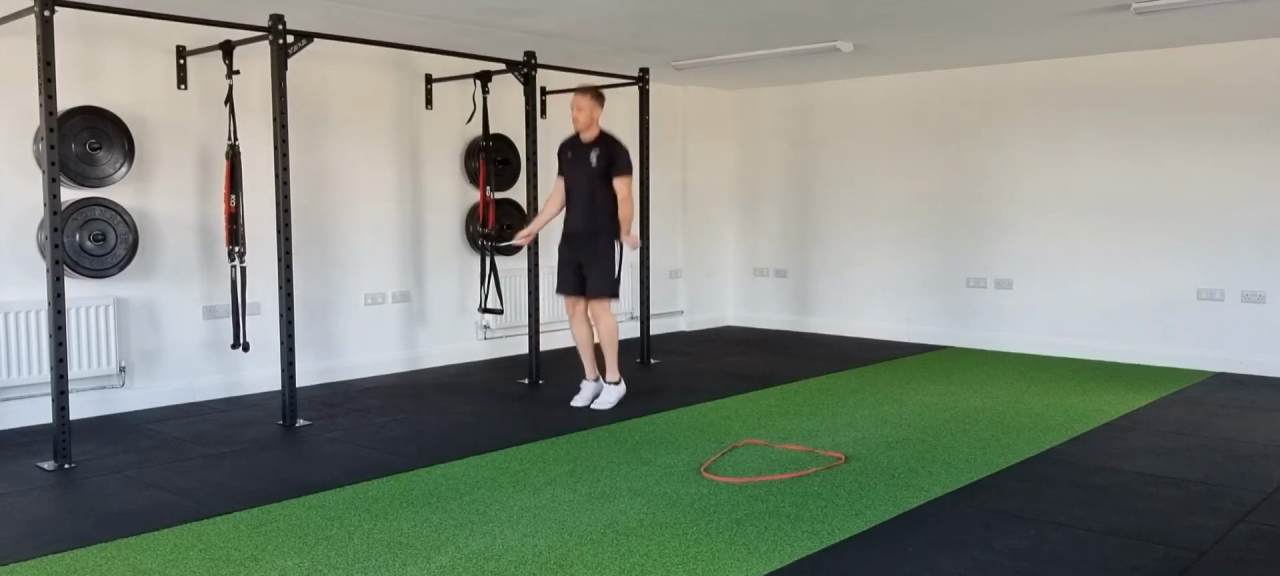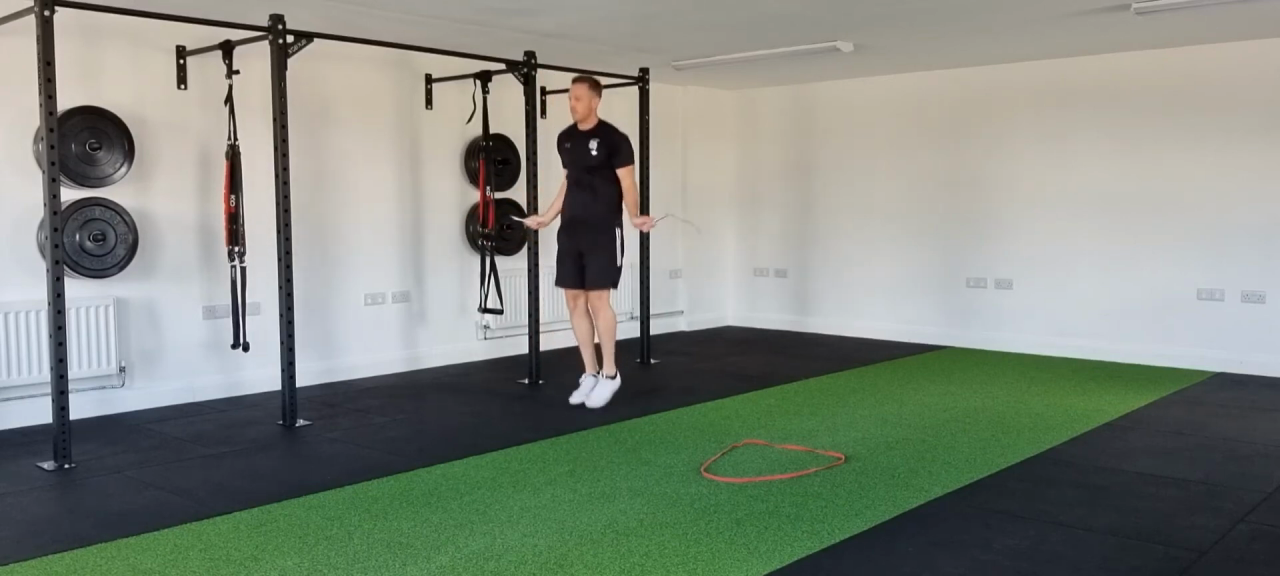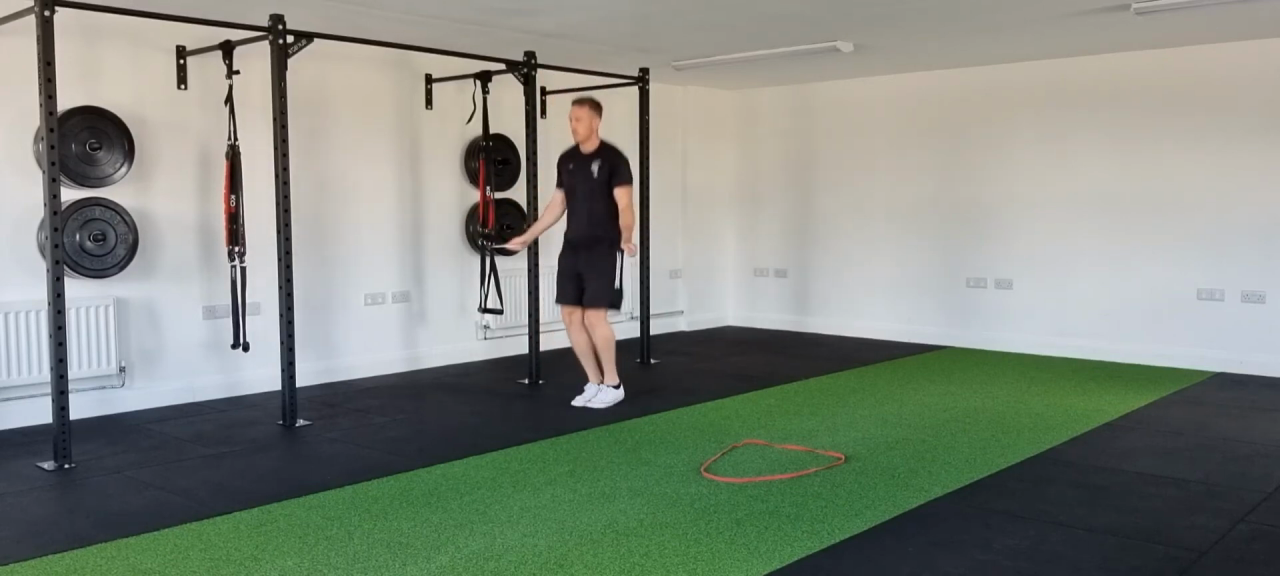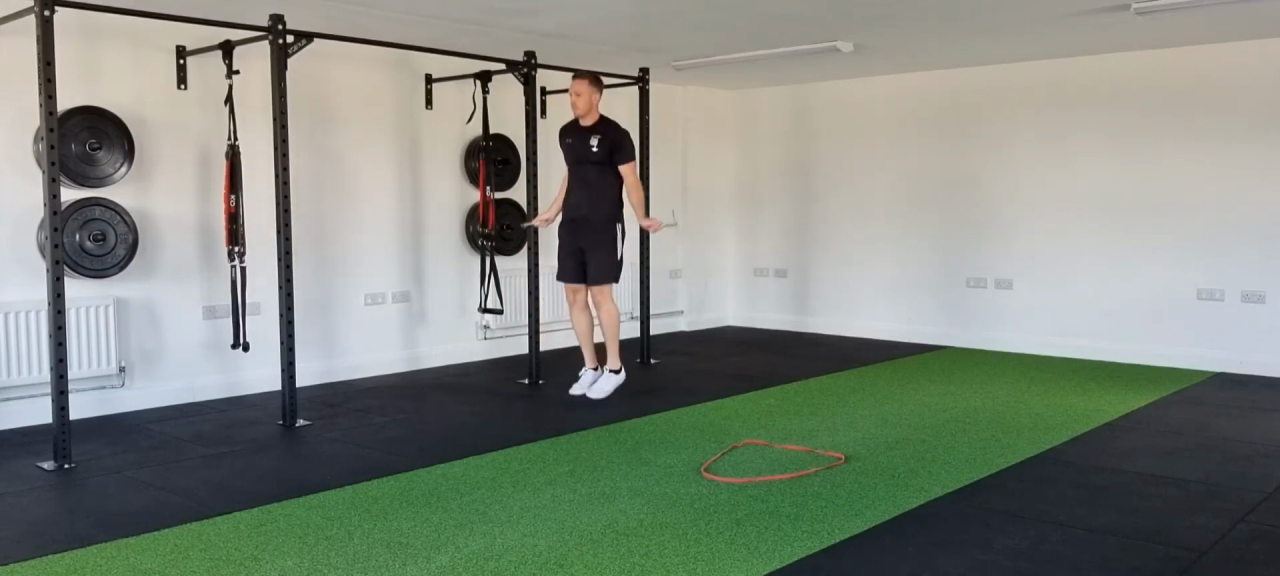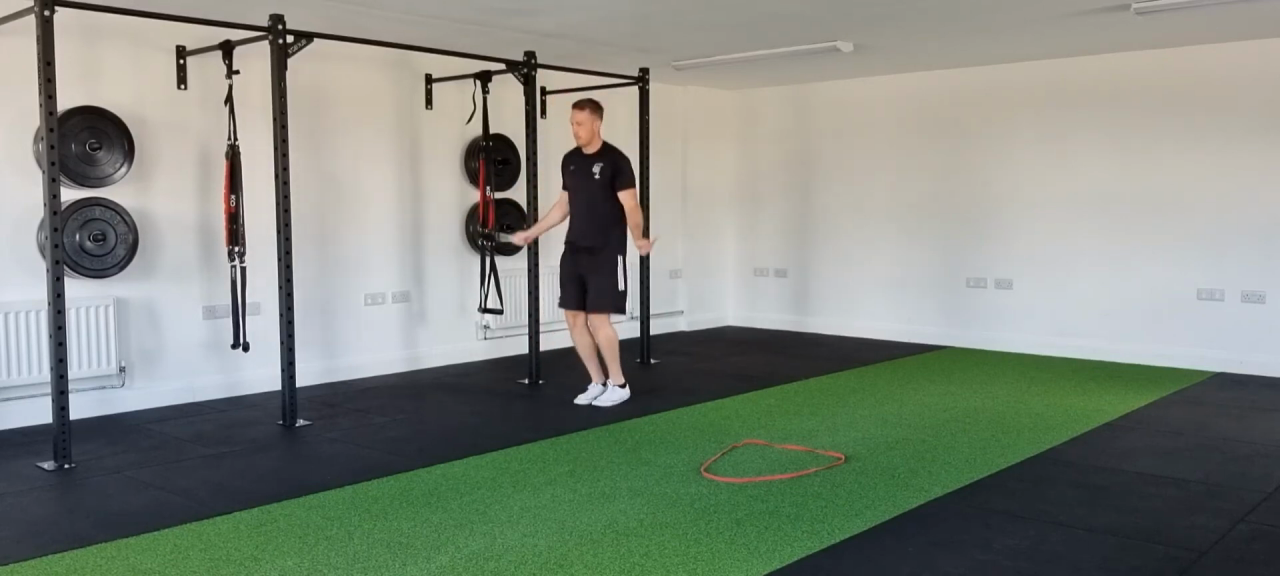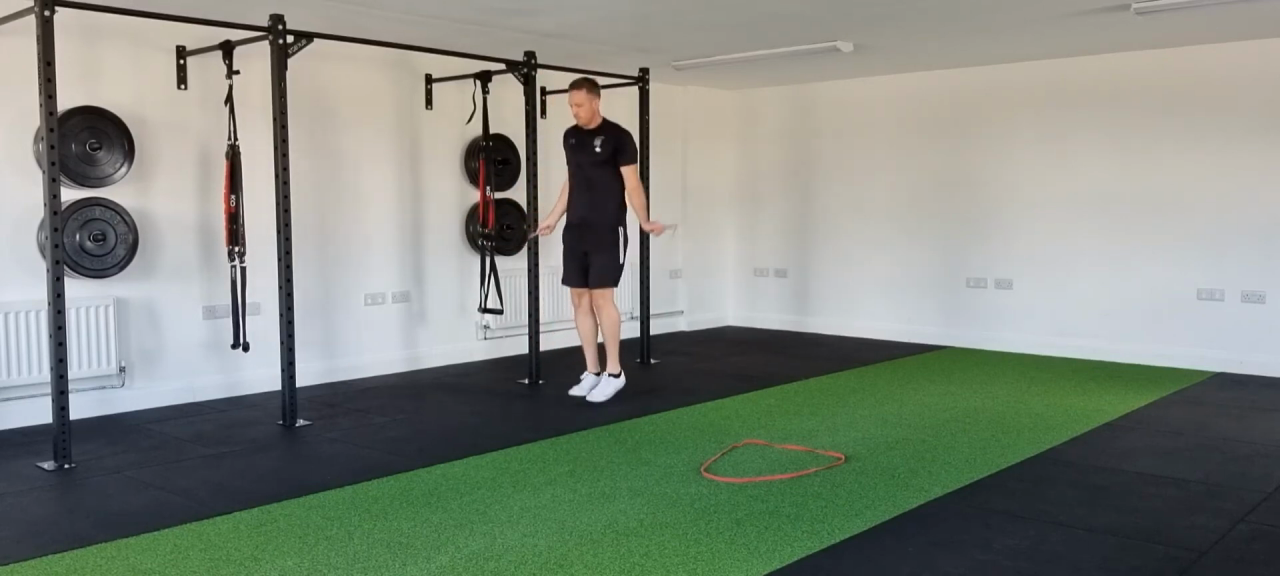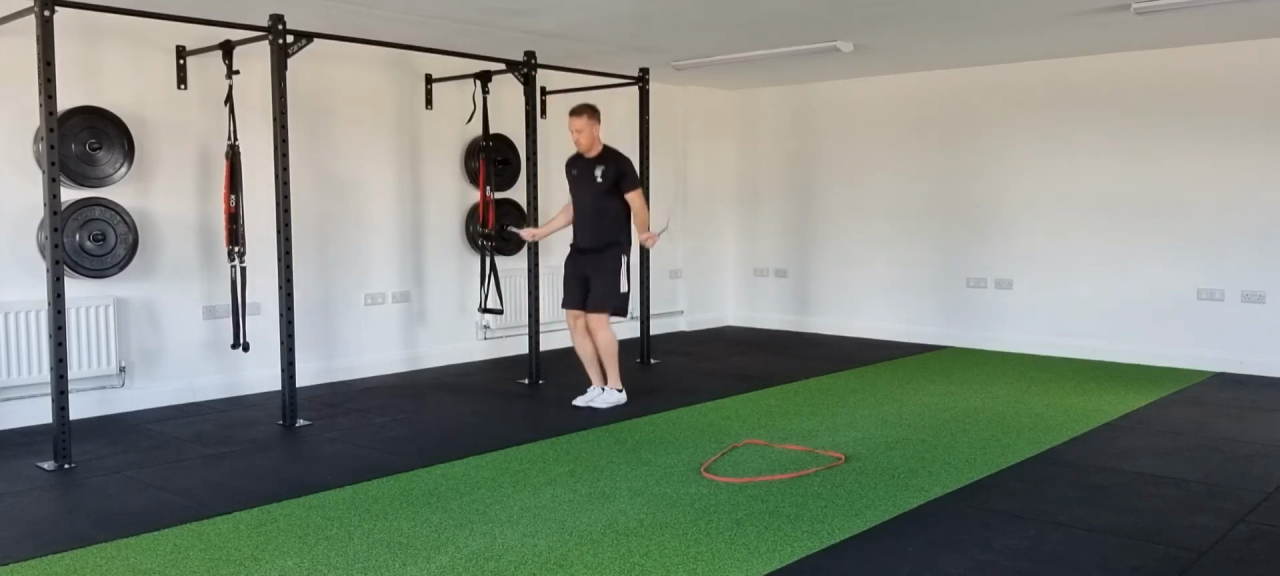
dt=0.2s
person 1, frame 1
left shoulder: (613, 150)
right shoulder: (566, 148)
left elbow: (624, 196)
left wrist: (626, 232)
right wrist: (531, 229)
left hip: (602, 242)
right hip: (571, 241)
left knee: (599, 309)
right knee: (574, 310)
left ankle: (613, 381)
right ankle: (592, 378)
person 1, frame 2
left shoulder: (614, 139)
right shoulder: (566, 139)
left elbow: (628, 184)
left wrist: (636, 217)
right wrist: (545, 217)
left hip: (605, 231)
right hip: (573, 229)
left knee: (598, 301)
right knee: (574, 301)
left ankle: (609, 375)
right ankle: (591, 374)
person 1, frame 3
left shoulder: (614, 160)
right shoulder: (566, 160)
left elbow: (625, 206)
right elbow: (557, 205)
left wrist: (626, 239)
right wrist: (528, 236)
left hip: (603, 250)
right hip: (572, 250)
left knee: (594, 318)
right knee: (571, 318)
left ankle: (612, 384)
right ankle: (595, 379)
person 1, frame 4
left shoulder: (614, 134)
right shoulder: (567, 133)
left elbow: (631, 179)
left wrist: (642, 218)
right wrist: (552, 213)
left hip: (605, 226)
right hip: (572, 224)
left knee: (601, 294)
right knee: (574, 295)
left ankle: (614, 367)
right ankle: (591, 367)
person 1, frame 5
left shoulder: (616, 161)
right shoulder: (569, 160)
left elbow: (630, 207)
left wrist: (639, 240)
right wrist: (534, 231)
left hip: (606, 253)
right hip: (574, 251)
left knee: (599, 320)
right knee: (574, 319)
left ankle: (618, 384)
right ankle: (598, 381)
person 1, frame 6
left shoulder: (617, 136)
right shoulder: (570, 137)
left elbow: (632, 183)
left wrist: (644, 221)
right wrist: (553, 218)
left hip: (608, 229)
right hip: (576, 228)
left knee: (602, 297)
right knee: (579, 298)
left ankle: (614, 371)
right ankle: (592, 372)
person 1, frame 7
left shoulder: (618, 163)
right shoulder: (573, 164)
left elbow: (638, 205)
left wrist: (643, 233)
right wrist: (542, 231)
left hip: (611, 255)
right hip: (579, 254)
left knee: (597, 321)
right knee: (576, 321)
left ankle: (616, 387)
right ankle: (598, 386)
